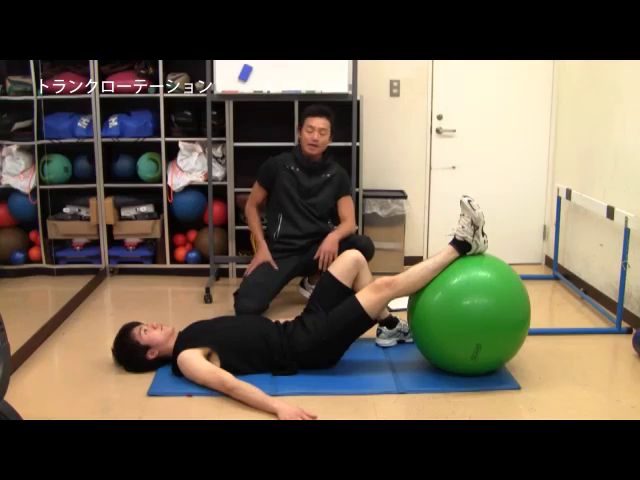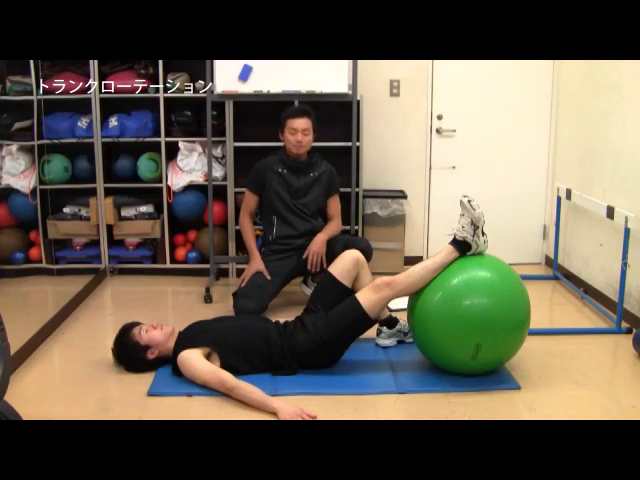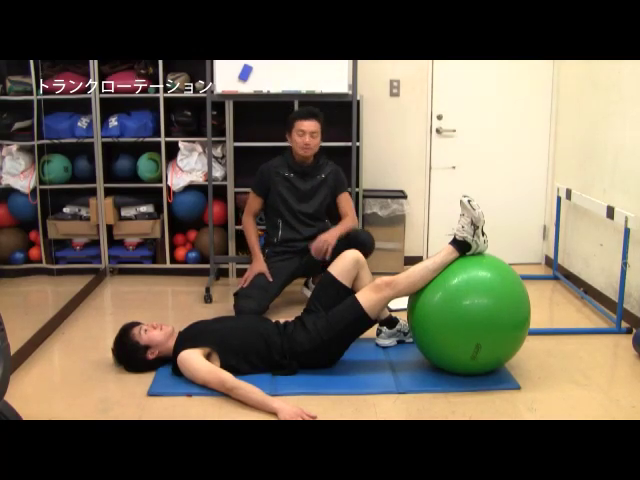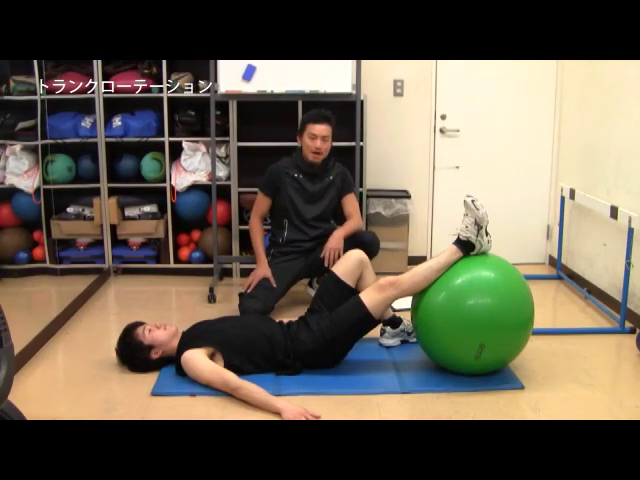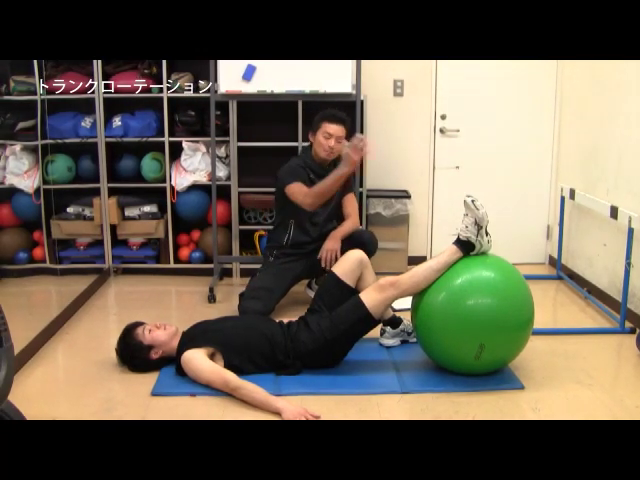
dt=0.7s
person 1, frame 1
left shoulder: (190, 333)
right shoulder: (186, 358)
right elbow: (228, 383)
right wrist: (277, 406)
left hip: (298, 327)
right hip: (305, 348)
left knee: (354, 257)
right knee: (384, 285)
right ankle: (461, 246)
person 1, frame 2
left shoulder: (191, 333)
right shoulder: (186, 358)
right elbow: (227, 383)
right wrist: (277, 405)
left hip: (298, 328)
right hip: (305, 348)
left knee: (354, 257)
right knee: (384, 285)
right ankle: (462, 244)
person 1, frame 3
left shoulder: (190, 333)
right shoulder: (186, 359)
right elbow: (228, 383)
right wrist: (278, 406)
left hip: (297, 327)
right hip: (305, 348)
left knee: (354, 257)
right knee: (384, 285)
right ankle: (461, 244)
person 1, frame 4
left shoulder: (195, 333)
right shoulder: (190, 358)
right elbow: (231, 383)
right wrist: (281, 406)
left hip: (301, 328)
right hip: (310, 348)
left knee: (358, 257)
right knee: (388, 285)
right ankle: (465, 244)
person 1, frame 5
left shoulder: (194, 333)
right shoulder: (190, 358)
right elbow: (231, 382)
right wrist: (281, 406)
left hip: (302, 327)
right hip: (309, 348)
left knee: (357, 257)
right knee: (388, 286)
right ankle: (465, 244)
person 2, frame 1
left shoulder: (337, 175)
right shoulder: (277, 166)
left elbow: (349, 222)
right elbow: (252, 206)
left wrist: (334, 237)
right wrist: (262, 247)
left hip: (318, 248)
right hip: (280, 250)
left knee: (364, 246)
right knee: (246, 307)
left ankle: (314, 281)
person 2, frame 2
left shoulder: (325, 172)
right shoulder: (265, 169)
left elbow: (335, 221)
right elbow: (245, 215)
left wrist: (322, 238)
right wrist: (255, 257)
left hip: (314, 246)
right hip: (278, 251)
left knee: (362, 249)
right knee: (245, 308)
left ankle: (316, 280)
person 2, frame 3
left shoulder: (332, 173)
right shoulder: (270, 171)
left elbow: (351, 219)
right elbow: (249, 217)
left wrist: (333, 233)
right wrist: (257, 258)
left hip: (317, 250)
right hip: (280, 253)
left knee: (364, 240)
right knee: (246, 309)
left ankle: (317, 281)
person 2, frame 4
left shoulder: (339, 174)
right shoulder: (279, 171)
left elbow: (355, 219)
right elbow: (256, 219)
left wrist: (339, 234)
right wrist: (262, 263)
left hip: (322, 249)
right hip: (285, 253)
left knee: (369, 241)
right knee: (251, 309)
person 2, frame 5
left shoulder: (343, 171)
right shoulder: (292, 169)
left elbow: (353, 218)
right elbow: (309, 202)
left wrist: (336, 236)
right wrist: (346, 169)
left hip: (323, 248)
right hip: (287, 253)
left knee: (367, 240)
right knee: (251, 310)
